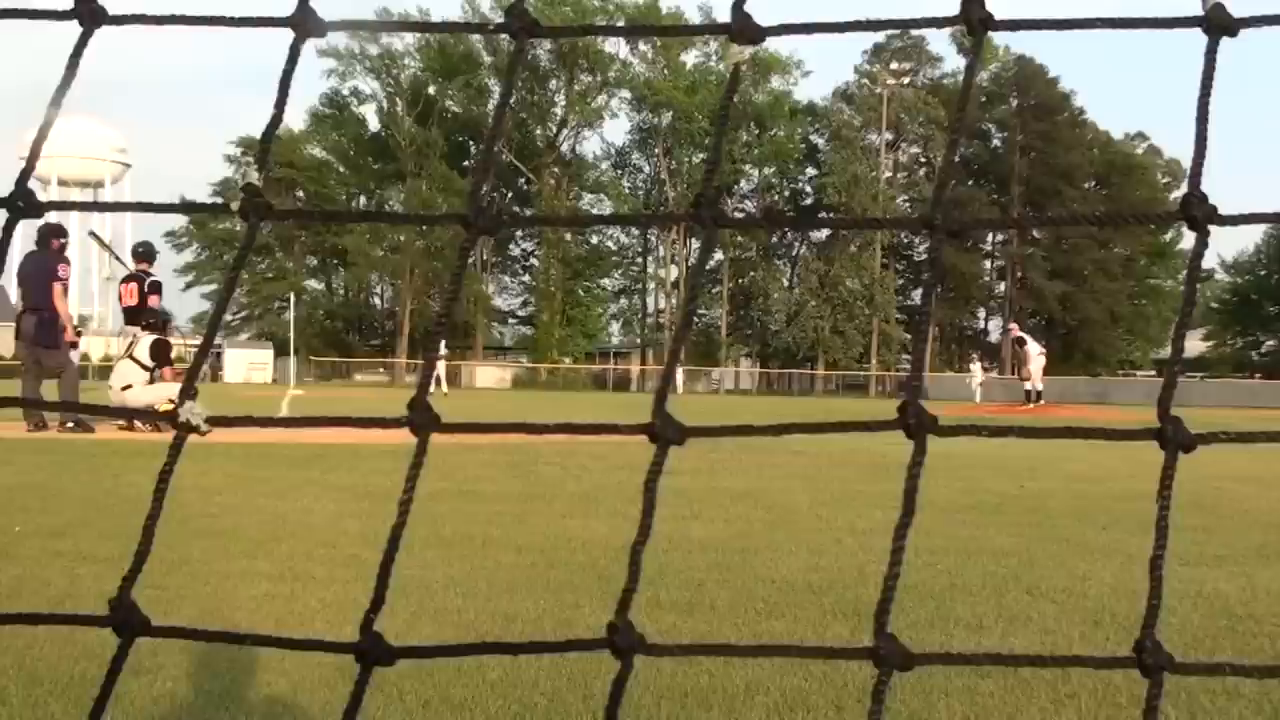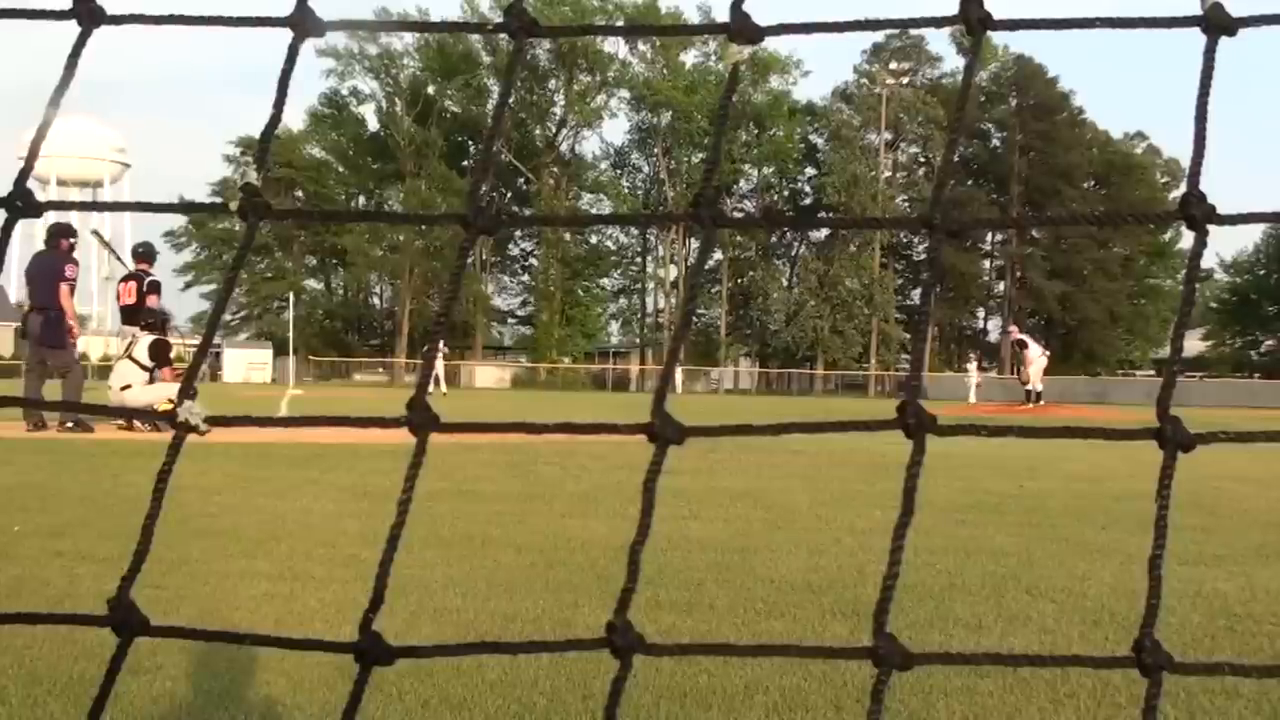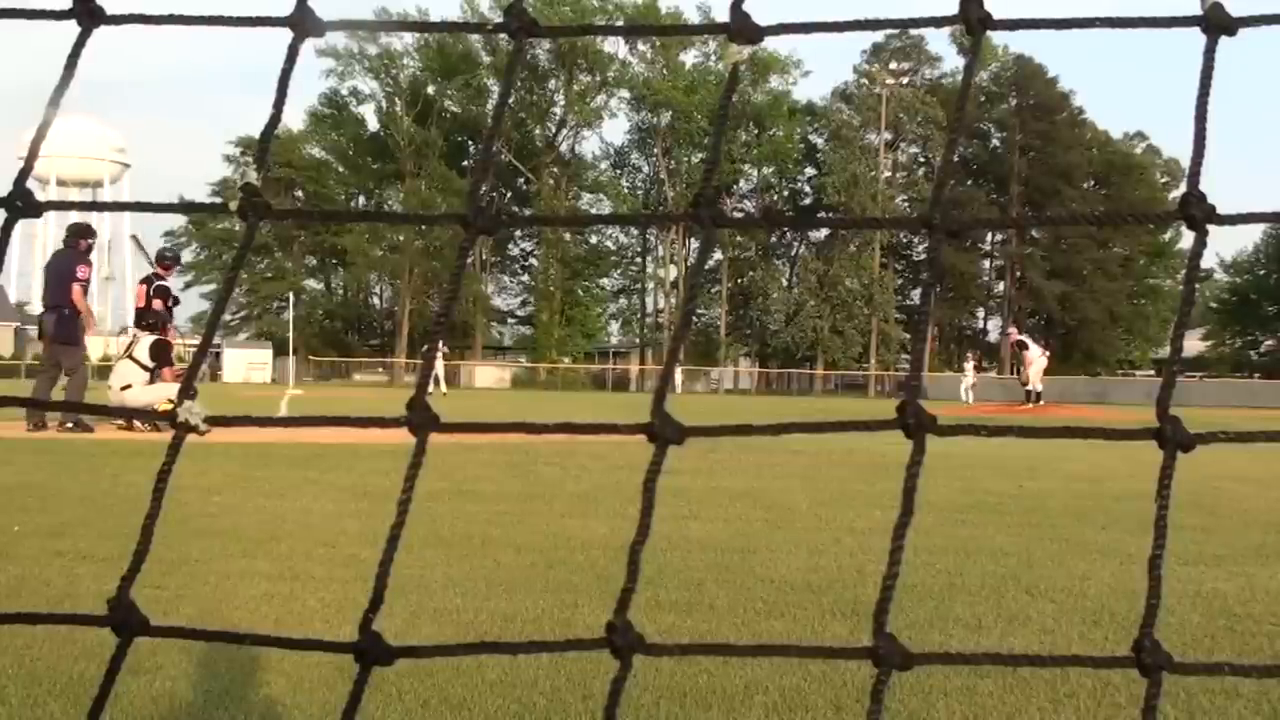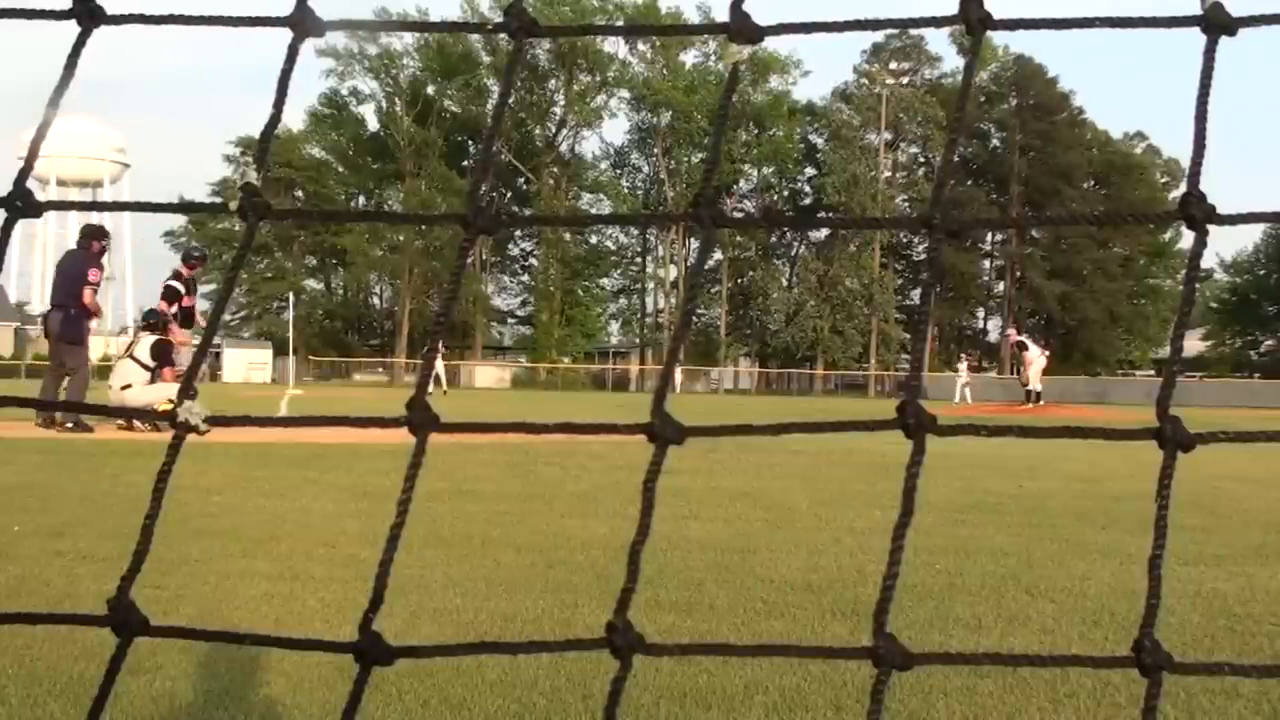
dt=0.4s
person 1, frame 1
left shoulder: (27, 259)
right shoulder: (59, 261)
left elbow: (22, 293)
right elbow: (58, 297)
left wrist: (27, 315)
right wrist: (69, 324)
left hip: (26, 321)
right hip: (46, 322)
left knee: (31, 372)
right knee: (67, 370)
left ankle: (34, 419)
right ankle: (68, 420)
person 1, frame 2
left shoulder: (35, 258)
right shoulder: (67, 261)
left elbow: (29, 292)
right elbow: (64, 296)
left wrist: (34, 313)
right wrist: (75, 323)
left hip: (33, 320)
right hip: (53, 322)
left knee: (34, 371)
right knee: (72, 370)
left ankle: (33, 419)
right ankle: (68, 420)
person 1, frame 3
left shoulder: (55, 257)
right shoulder: (82, 261)
left elbow: (54, 289)
right elbow: (77, 296)
right wrist: (89, 316)
left hip: (49, 318)
right hip: (67, 320)
left knee: (47, 370)
right knee: (77, 371)
left ankle: (35, 419)
right ankle: (69, 420)
person 1, frame 4
left shoulder: (67, 256)
right shoulder: (93, 263)
left elbow: (63, 288)
right elbow: (87, 299)
right wrist: (98, 310)
left hip: (55, 317)
right hip: (72, 321)
left knee: (56, 368)
right knee: (79, 371)
left ankle: (45, 415)
right ankle: (69, 420)
